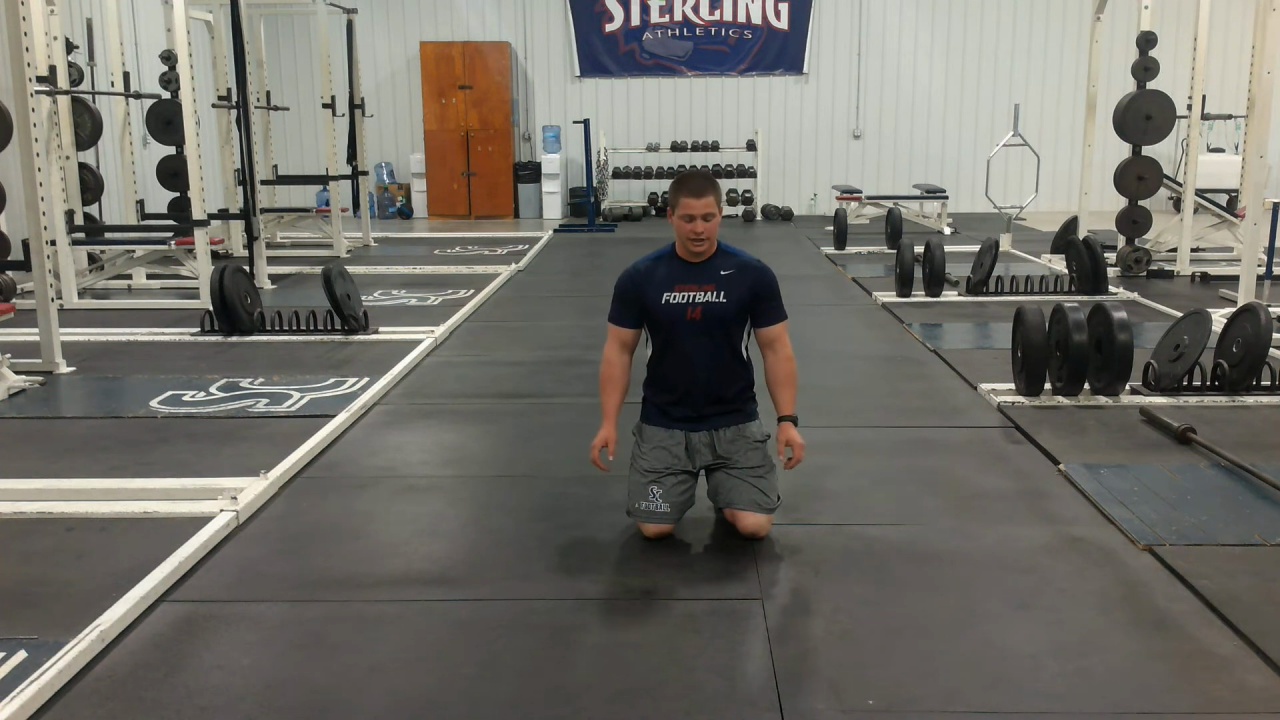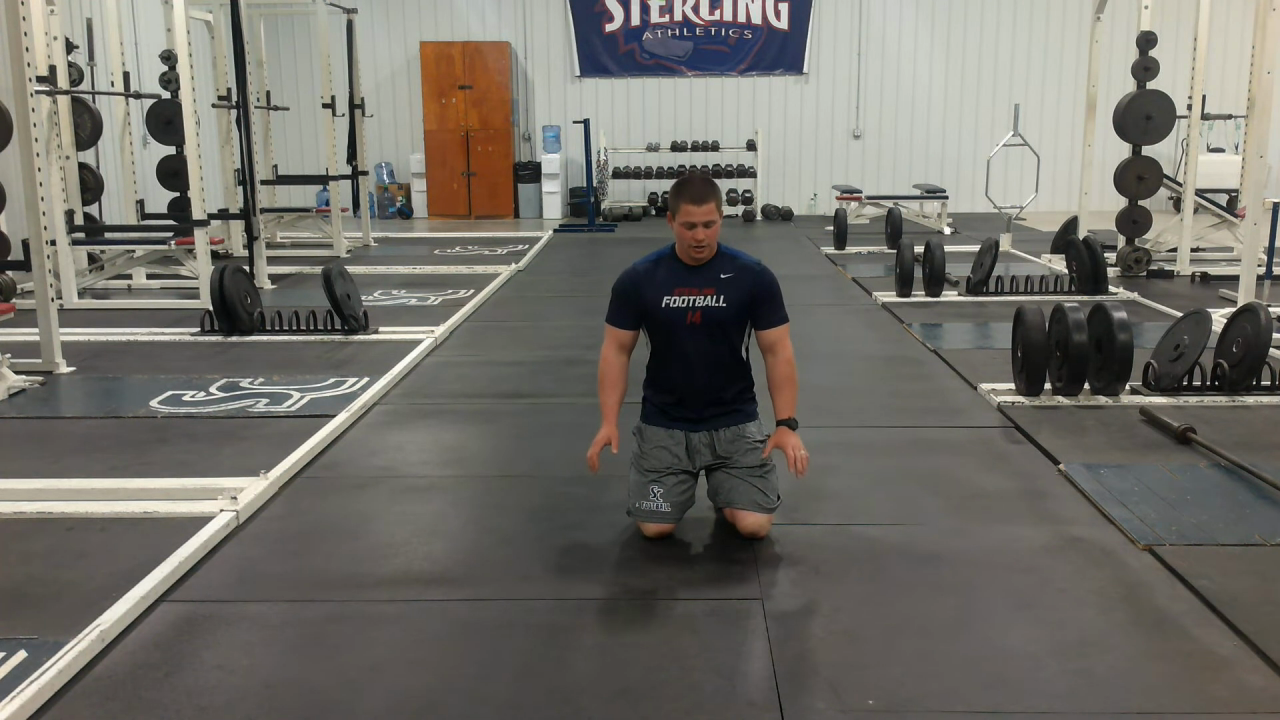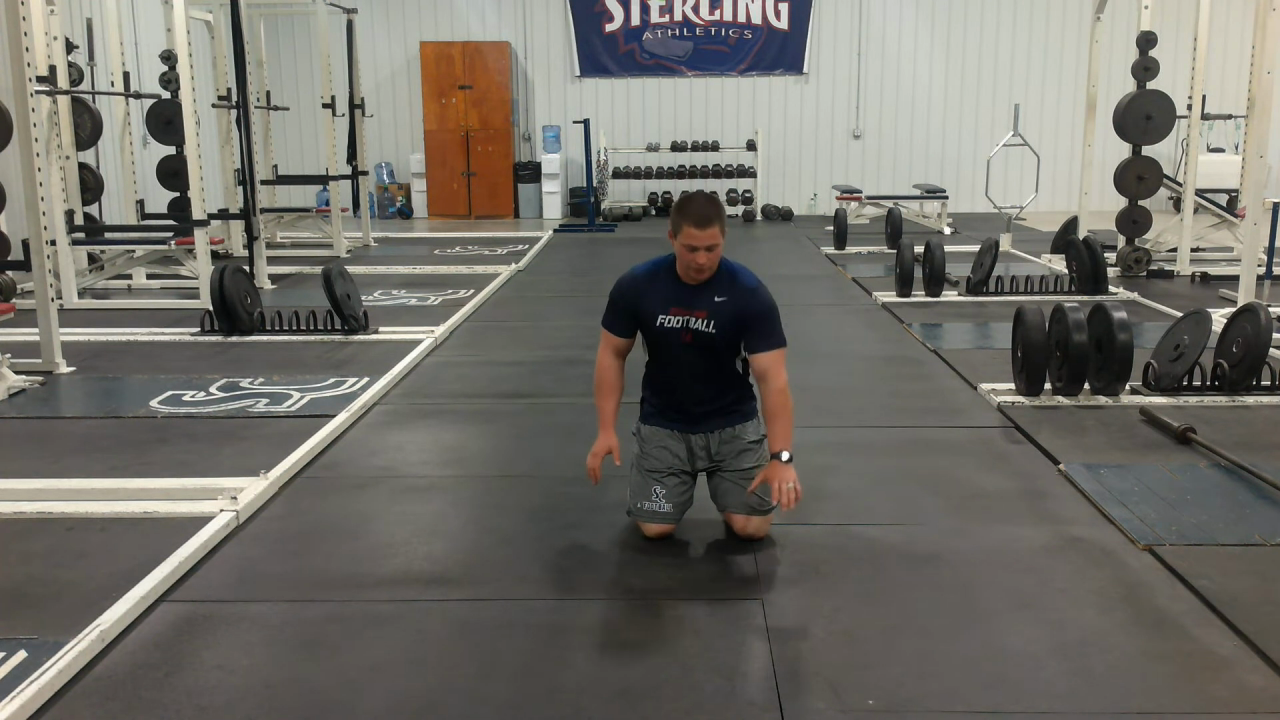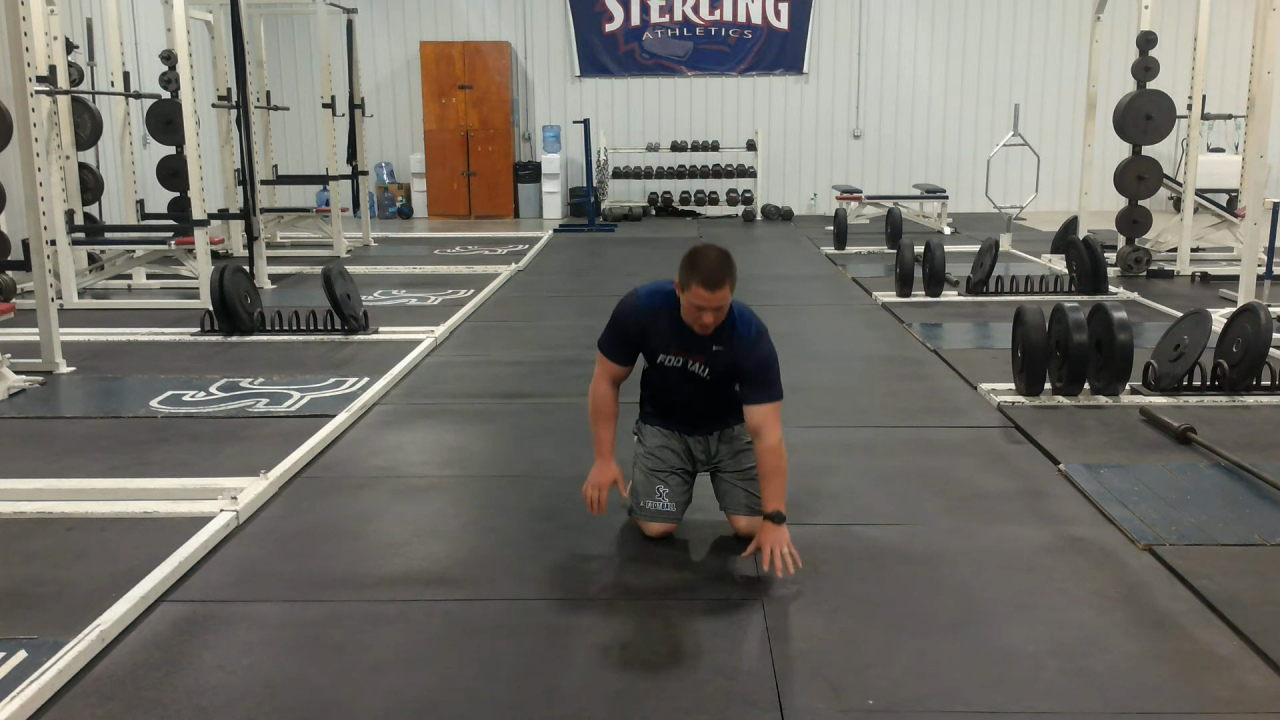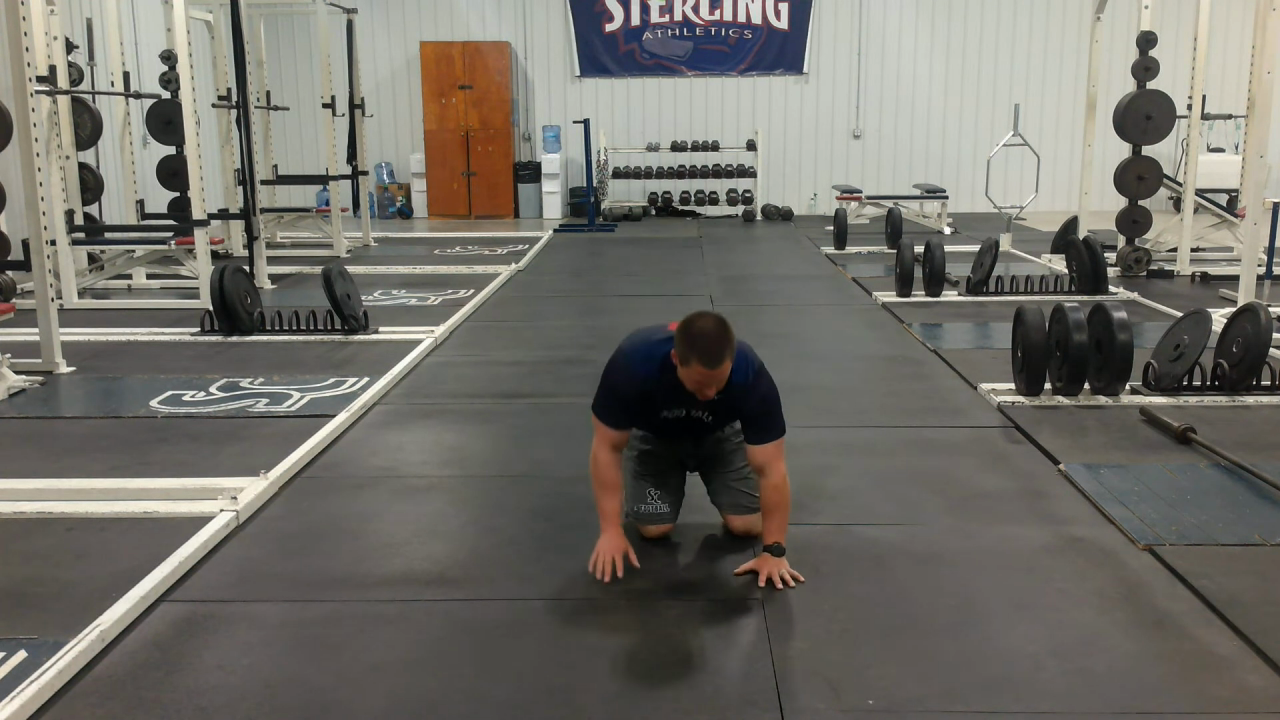
dt=0.5s
person 1, frame 1
left shoulder: (753, 274)
right shoulder: (639, 277)
left elbow: (776, 349)
right elbow: (618, 349)
left wrist: (787, 419)
right wrist: (609, 421)
left hip: (735, 421)
right hip: (664, 423)
left knee: (753, 525)
right knee: (654, 527)
left ankle: (721, 486)
right ankle: (687, 482)
person 1, frame 2
left shoulder: (753, 276)
right shoulder: (638, 279)
left elbow: (777, 352)
right elbow: (617, 350)
left wrist: (786, 423)
right wrist: (609, 422)
left hip: (735, 422)
right hip: (664, 423)
left knee: (753, 525)
right knee: (655, 527)
left ankle: (720, 484)
right ankle: (686, 478)
person 1, frame 3
left shoulder: (750, 294)
right shoulder: (636, 286)
left elbow: (773, 379)
right elbow: (611, 355)
left wrist: (781, 457)
right wrist: (606, 429)
left hip: (733, 424)
right hip: (664, 425)
left knee: (752, 526)
right knee: (655, 527)
left ankle: (717, 477)
right ankle: (641, 476)
person 1, frame 4
left shoulder: (751, 337)
right shoulder: (639, 309)
left elbow: (766, 433)
right elbow: (606, 382)
left wrist: (775, 519)
right wrist: (604, 459)
left hip: (729, 428)
right hip: (664, 426)
left knee: (750, 526)
right knee: (656, 526)
left ankle: (716, 477)
right ankle: (635, 480)
person 1, frame 5
left shoulder: (751, 377)
right shoulder: (632, 365)
left elbow: (771, 469)
right elbow: (606, 449)
left wrist: (774, 550)
right wrist: (611, 531)
left hip: (722, 433)
right hip: (653, 435)
left knee: (748, 524)
right knee: (654, 527)
